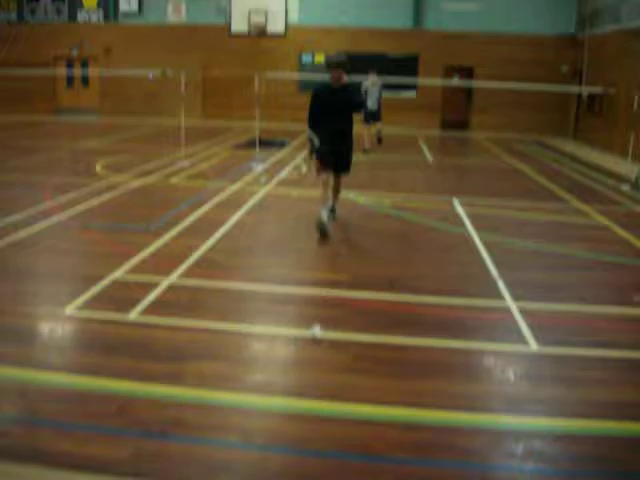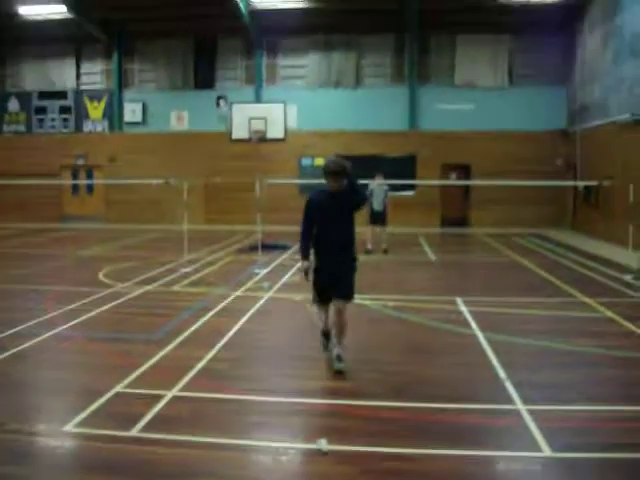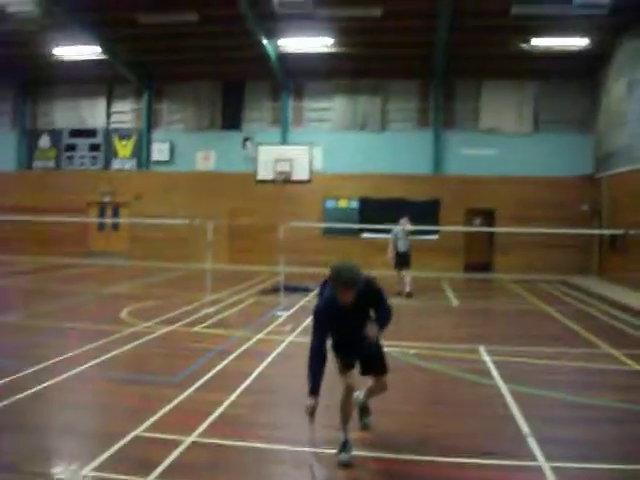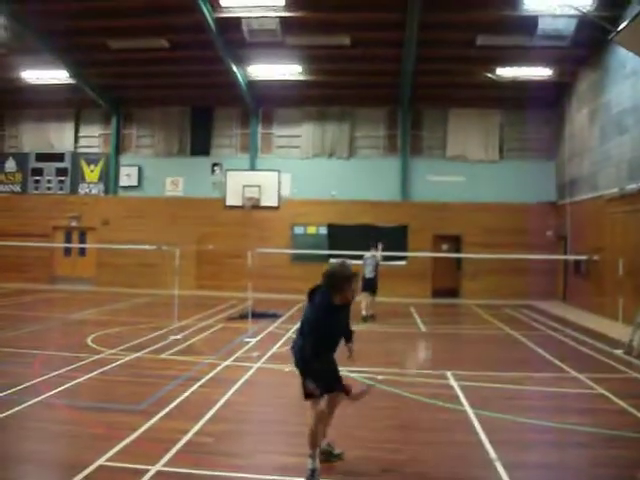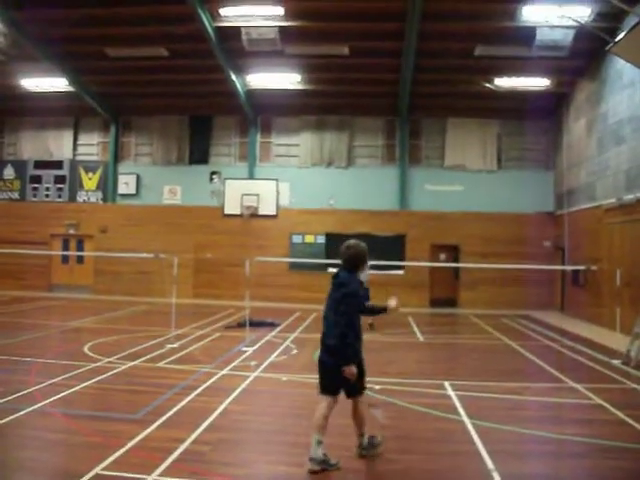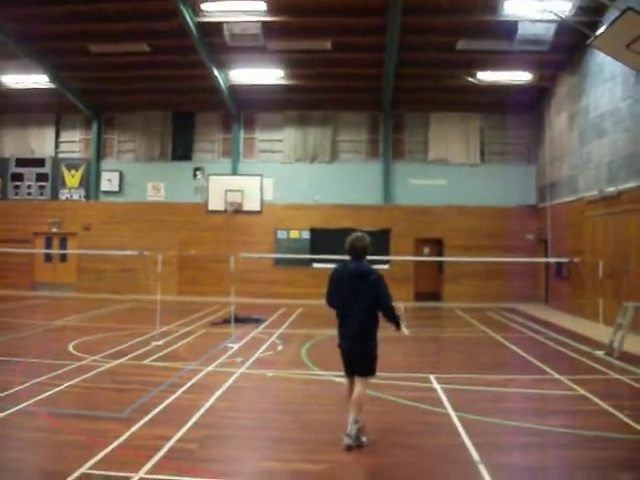
dt=0.7s
person 1, frame 1
left shoulder: (351, 89)
right shoulder: (319, 91)
left elbow: (359, 107)
right elbow: (312, 119)
left wrist: (346, 86)
right wrist: (312, 141)
left hip: (343, 142)
right hip: (324, 142)
left knee: (338, 179)
right knee: (325, 179)
left ankle: (333, 205)
right ankle: (323, 217)
person 1, frame 2
left shoulder: (349, 195)
right shoulder: (315, 199)
left elbow: (362, 199)
right elbow: (307, 230)
left wrist: (349, 175)
right wrist: (305, 257)
left hip: (345, 261)
right hip: (322, 261)
left knee: (340, 308)
right knee: (323, 308)
left ankle: (337, 352)
right ankle: (326, 328)
person 1, frame 3
left shoulder: (368, 286)
right shoulder: (324, 306)
left elbow: (385, 311)
right elbow: (317, 349)
left wrist: (377, 327)
right wrist: (313, 394)
left hip: (367, 338)
right hip: (343, 343)
left knee: (381, 384)
right knee: (348, 386)
left ankle: (362, 400)
right ankle: (345, 439)
person 1, frame 4
left shoulder: (343, 300)
right shoulder: (316, 315)
right elbow: (315, 363)
left wrist: (348, 339)
right wrist: (346, 390)
left hip: (326, 355)
right hip: (309, 360)
left knee: (335, 398)
right knee: (319, 412)
left ankle: (322, 444)
person 1, frame 5
left shoulder: (341, 281)
right shoulder: (353, 287)
right elbow: (345, 325)
left wrist: (383, 308)
right wrist: (349, 361)
left hip: (327, 353)
right hip: (345, 356)
left knee: (327, 400)
right knee: (356, 399)
left ankle: (316, 455)
right ankle: (363, 442)
person 1, frame 6
left shoulder: (337, 273)
right shoulder: (374, 277)
left elbow: (330, 301)
right elbow: (385, 306)
right wrist: (396, 322)
left hip: (345, 336)
right hip: (366, 337)
left knee: (351, 380)
right knee: (361, 383)
left ankle: (354, 423)
right ankle: (351, 433)
